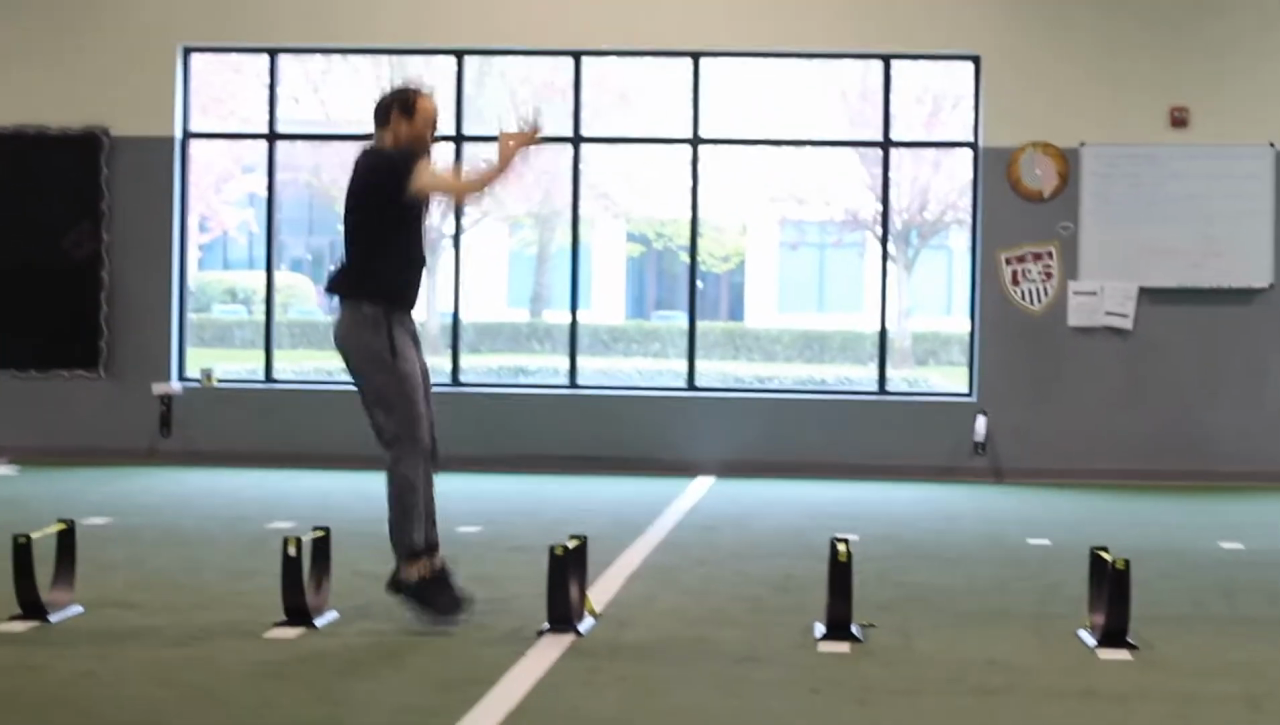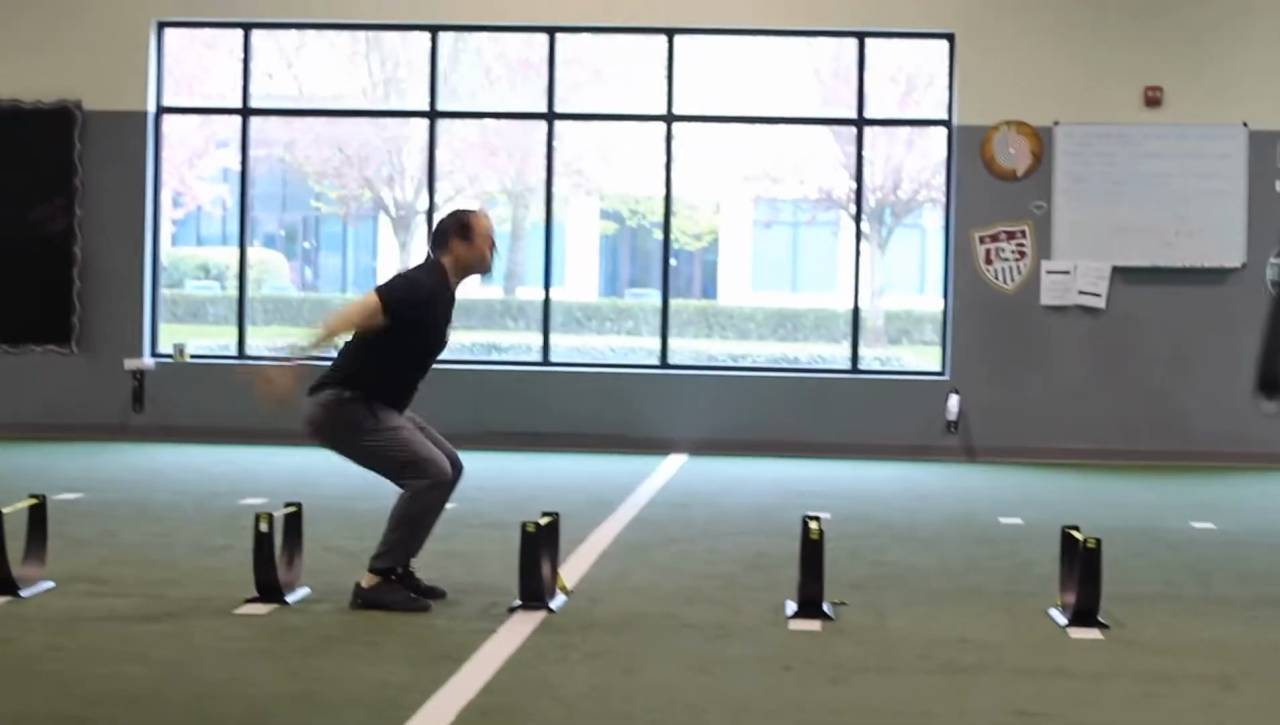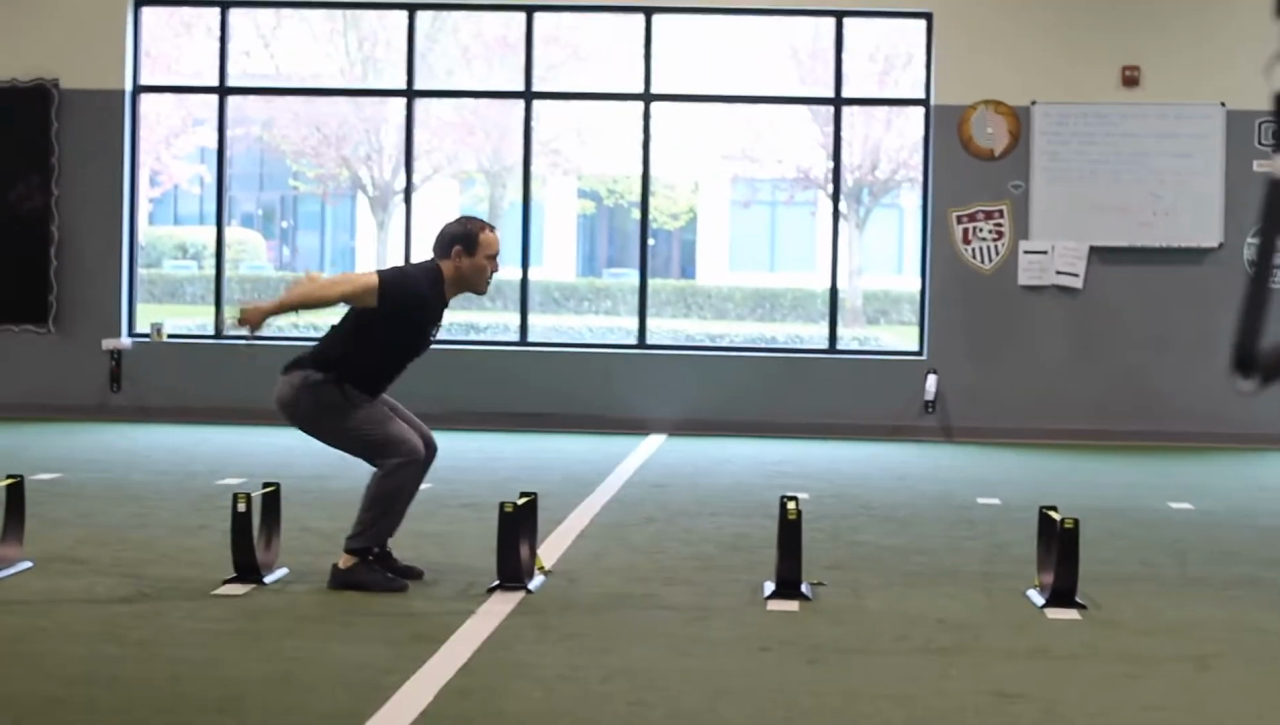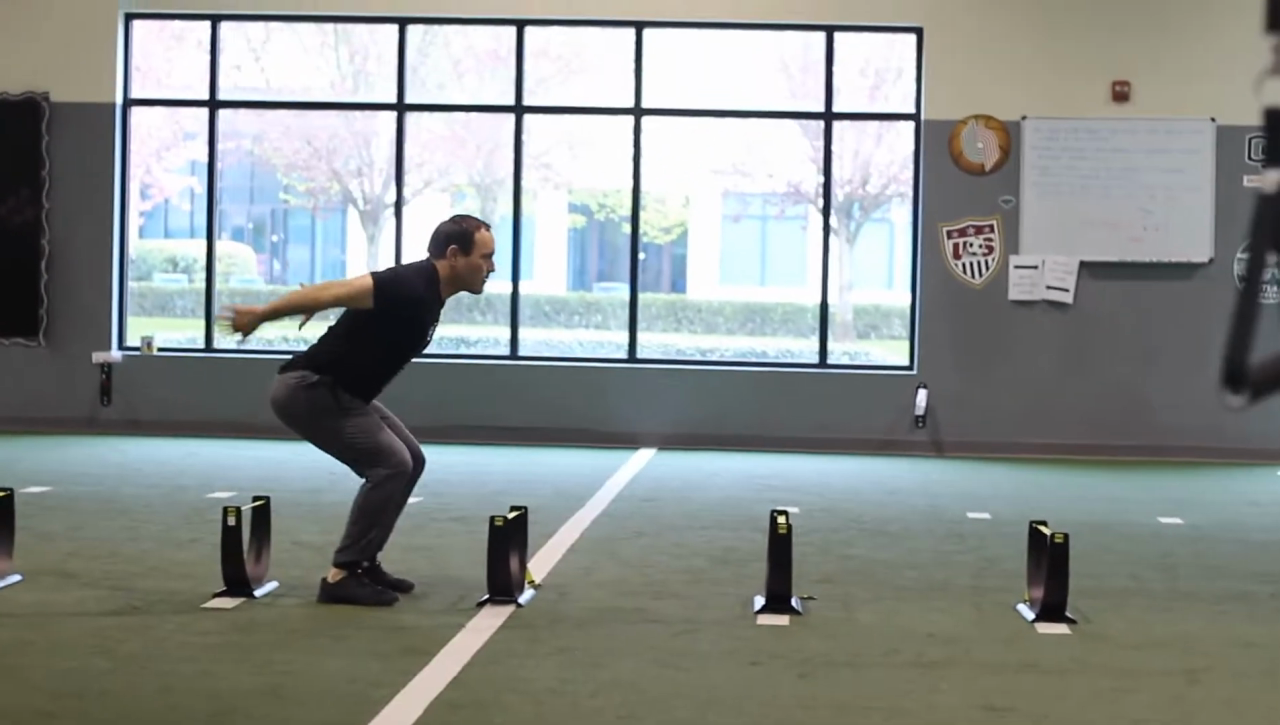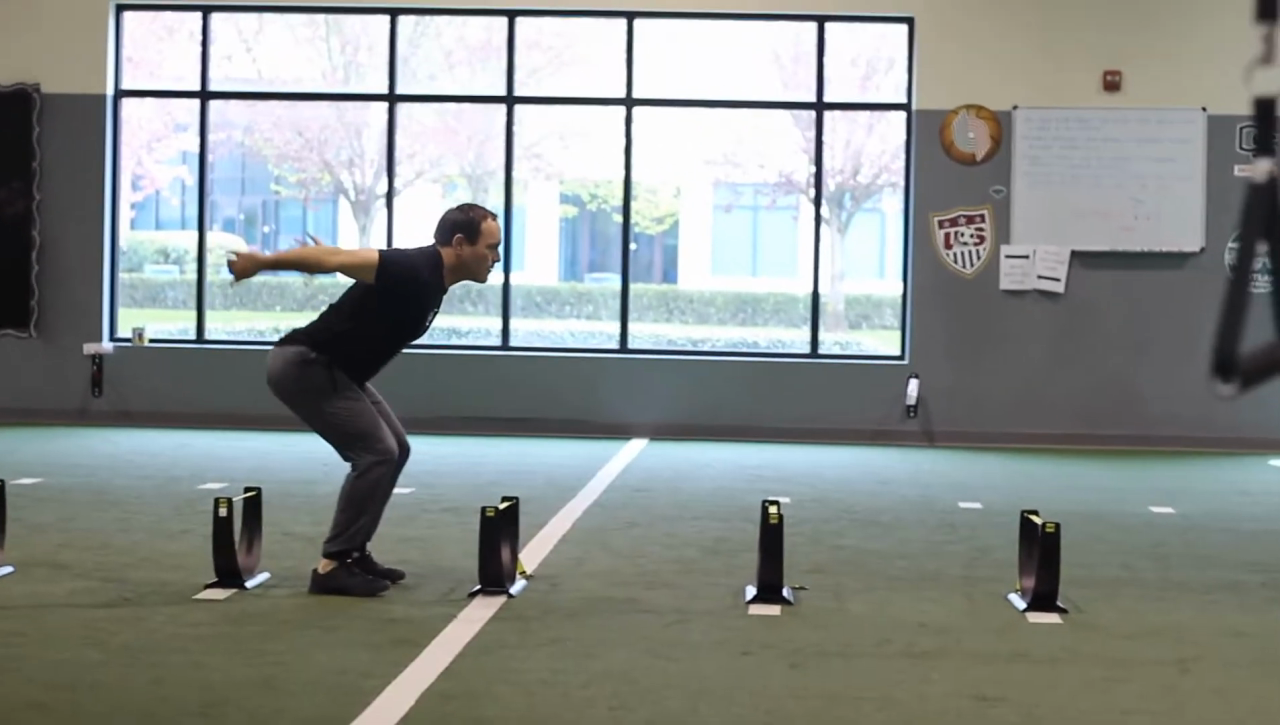
dt=0.2s
person 1, frame 1
left shoulder: (385, 169)
right shoulder: (382, 163)
left elbow: (453, 183)
right elbow: (454, 184)
left wrist: (506, 150)
right wrist: (511, 151)
left hip: (391, 324)
right hip: (372, 328)
left knee: (419, 447)
right knee: (407, 446)
left ankle: (423, 561)
right ankle: (414, 570)
person 1, frame 2
left shoulder: (436, 289)
right shoulder: (421, 289)
left elbow: (365, 314)
right elbow: (353, 318)
right wrist: (292, 366)
left hip: (368, 404)
right hip: (345, 407)
left knee: (446, 468)
right knee: (433, 474)
left ankle: (394, 570)
right ankle: (378, 580)
person 1, frame 3
left shoulder: (431, 288)
right shoulder: (415, 288)
left elbow: (343, 285)
right elbow: (339, 288)
left wrist: (312, 285)
right wrist: (266, 311)
left hip: (344, 386)
right hip: (313, 388)
left knee: (421, 448)
right knee: (404, 453)
left ankle: (372, 550)
right ankle: (354, 562)
person 1, frame 4
left shoulder: (428, 290)
right shoulder: (411, 289)
left elbow: (338, 293)
right elbow: (331, 293)
right wrist: (260, 316)
left hip: (338, 388)
right hip: (308, 388)
left knee: (410, 461)
right knee: (391, 465)
left ankle: (362, 564)
right ankle: (343, 574)
person 1, frame 5
left shoulder: (431, 275)
right shoulder: (414, 272)
left elbow: (345, 258)
right elbow: (338, 259)
left wrist: (320, 254)
right wrist: (263, 263)
left hip: (332, 368)
right hip: (304, 365)
left knee: (393, 450)
right knee: (377, 453)
left ankle: (351, 553)
right ankle: (333, 564)
